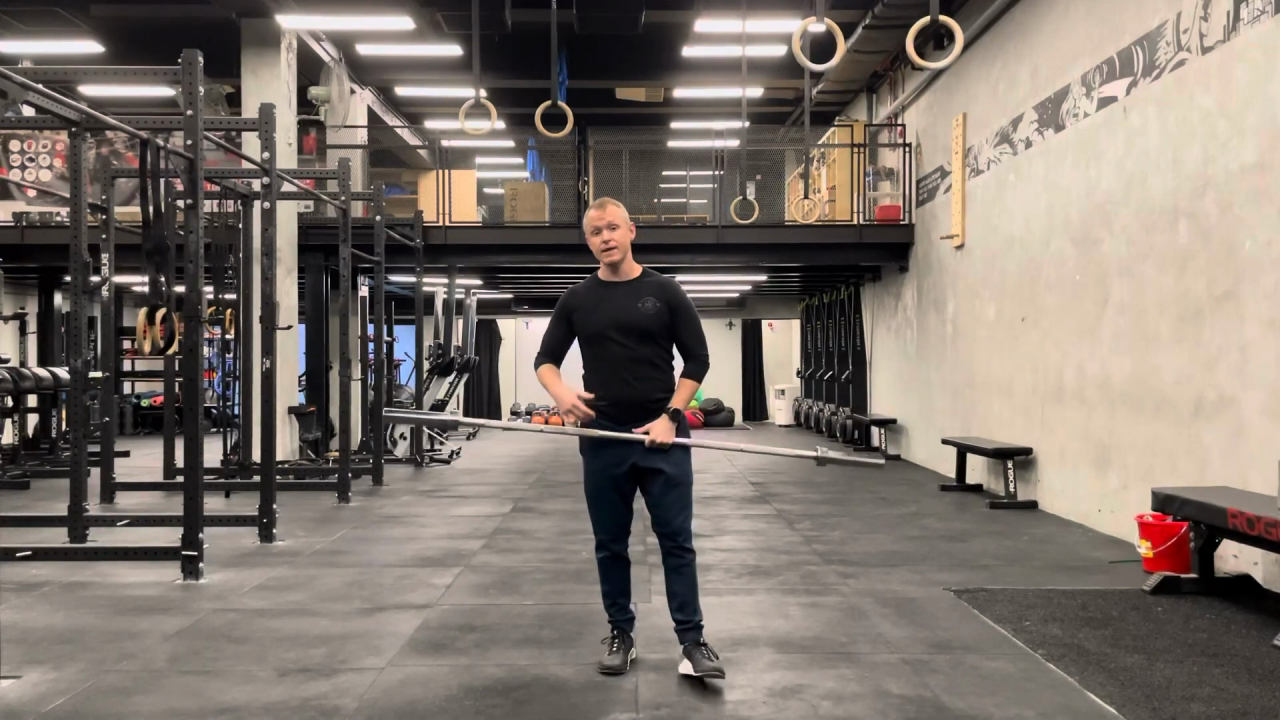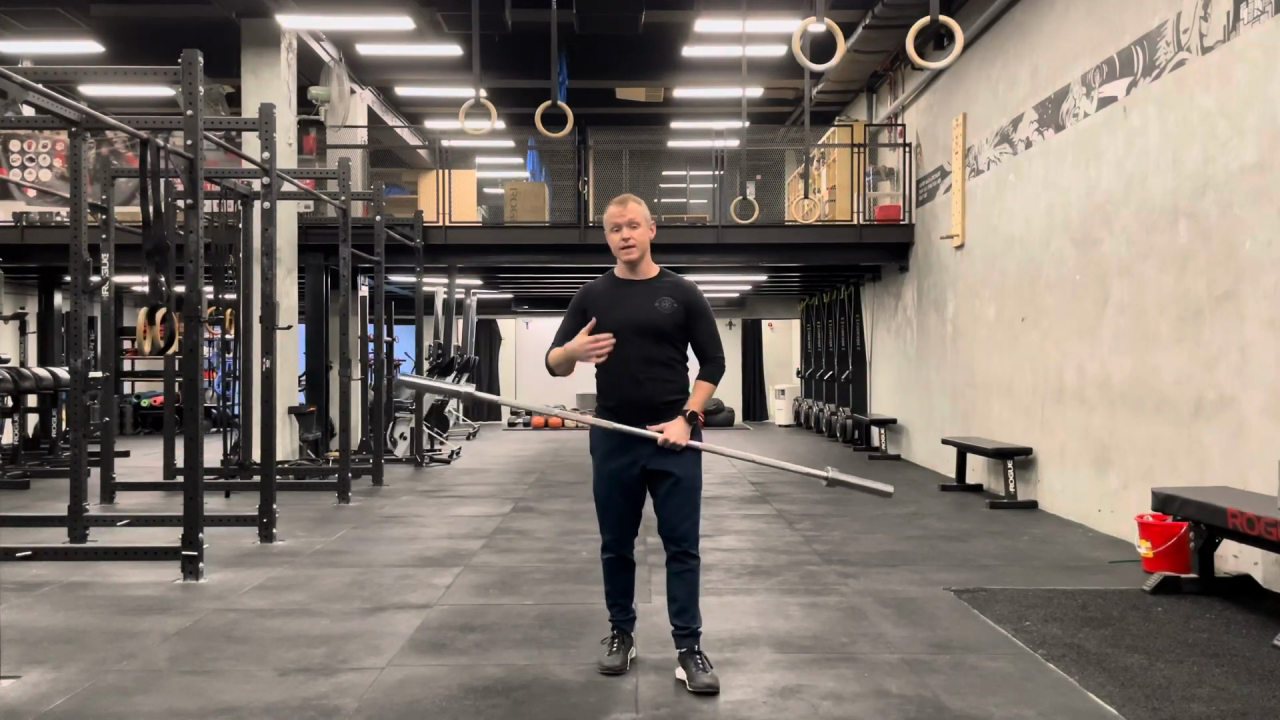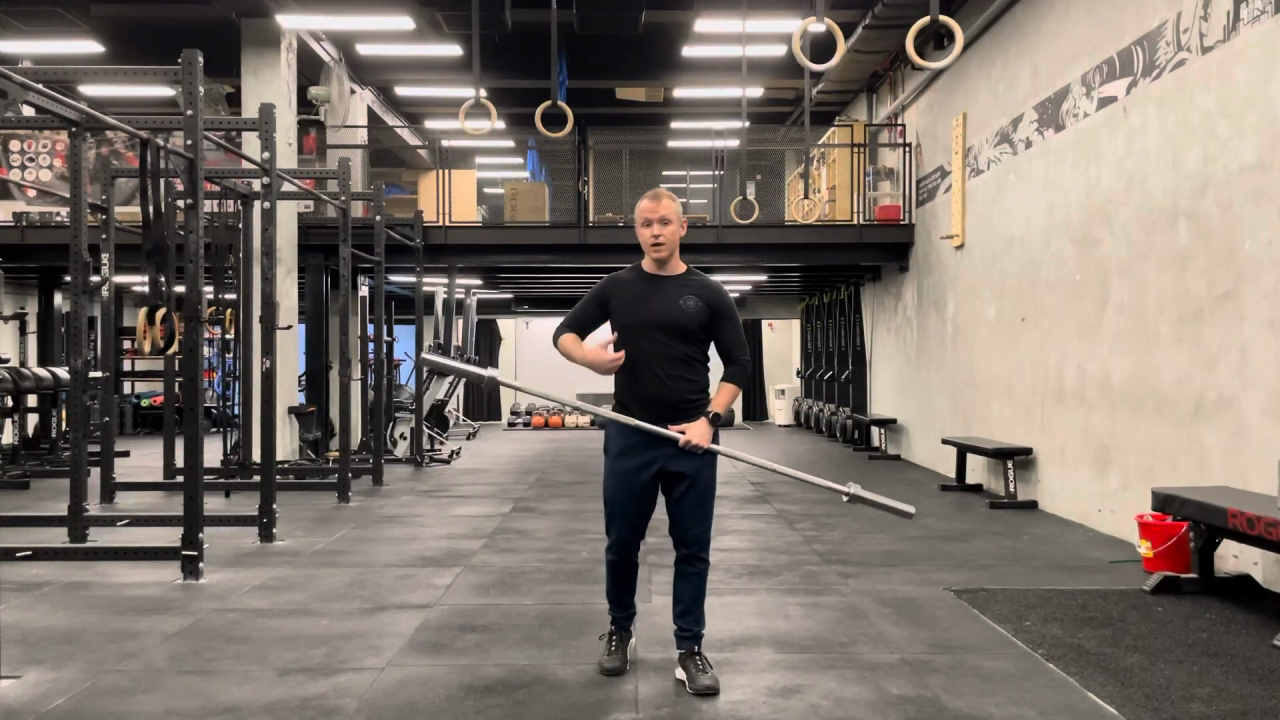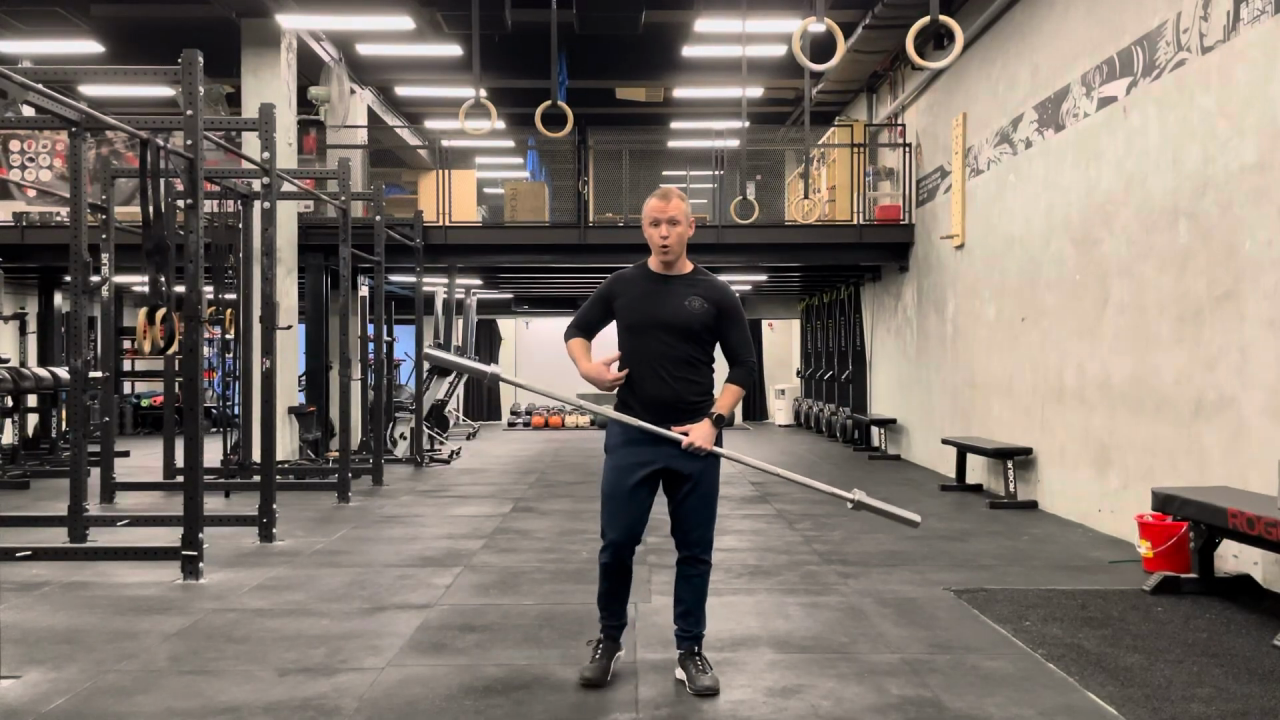
dt=0.3s
person 1, frame 1
left shoulder: (666, 292)
right shoulder: (576, 300)
left elbow: (697, 359)
right elbow: (545, 359)
left wrist: (671, 416)
right wrist: (559, 391)
left hip: (663, 433)
right hip: (603, 437)
left knee: (676, 539)
right knee: (610, 543)
left ankle: (691, 641)
right ankle: (621, 633)
person 1, frame 2
left shoulder: (683, 293)
right shoulder: (592, 296)
left elbow: (713, 362)
right elbow: (554, 361)
left wrist: (687, 418)
right wrist: (572, 351)
left hip: (674, 437)
right hip: (613, 437)
left knee: (682, 545)
right knee: (616, 544)
left ankle: (688, 648)
right ankle: (621, 633)
person 1, frame 3
left shoulder: (709, 293)
right shoulder: (616, 287)
left elbow: (738, 364)
right elbow: (564, 332)
left wrist: (710, 419)
right wrist: (585, 355)
left hip: (691, 437)
right hip: (629, 436)
left knee: (692, 549)
right knee: (621, 543)
left ankle: (689, 650)
right ankle: (621, 629)
person 1, frame 4
left shoulder: (716, 294)
right shoulder: (621, 286)
left elbow: (744, 366)
right elbow: (576, 330)
left wrist: (713, 421)
right wrist: (586, 366)
left hip: (693, 438)
right hip: (630, 434)
left knee: (695, 552)
right knee: (617, 543)
left ankle: (689, 650)
right ankle: (609, 636)
